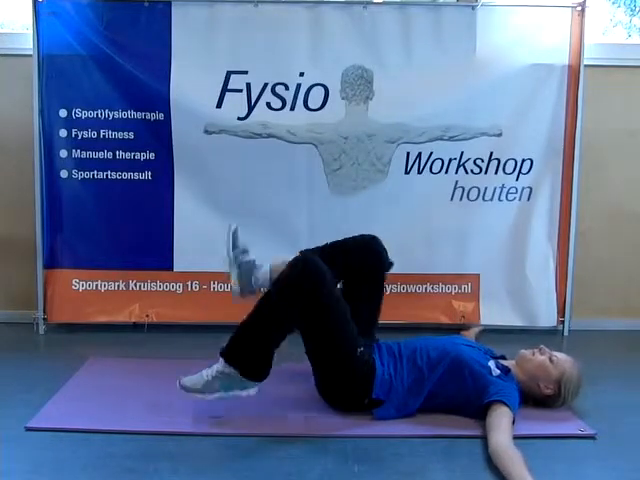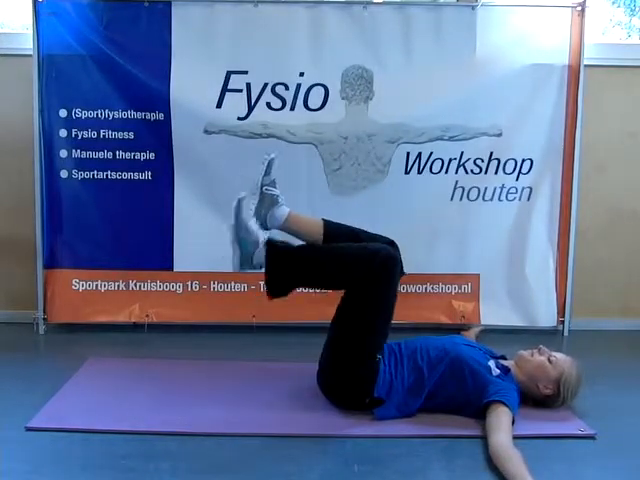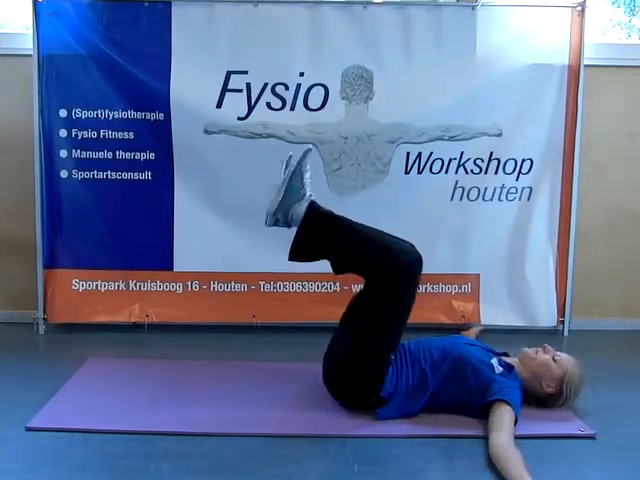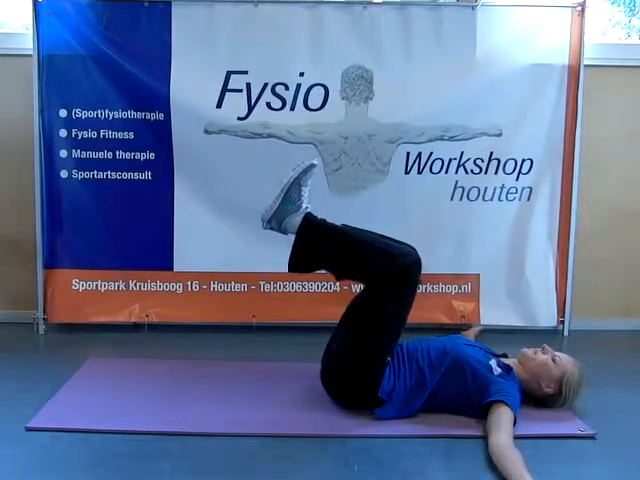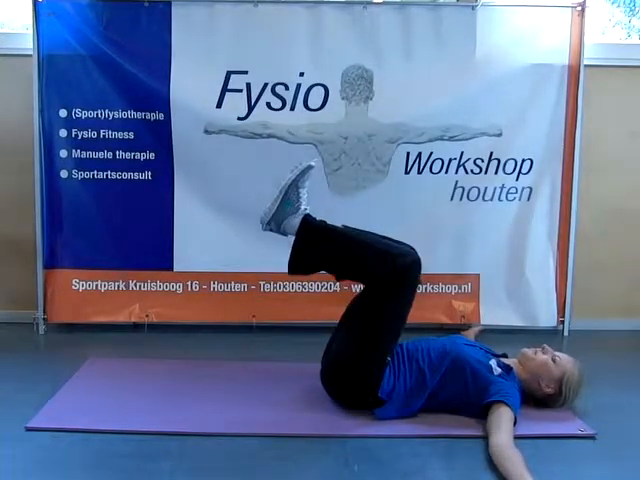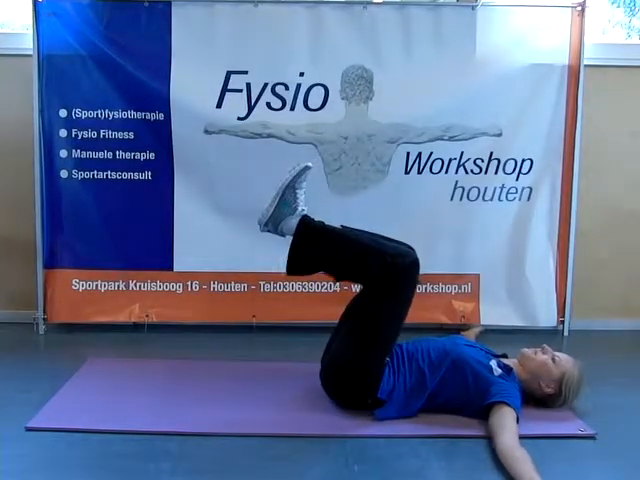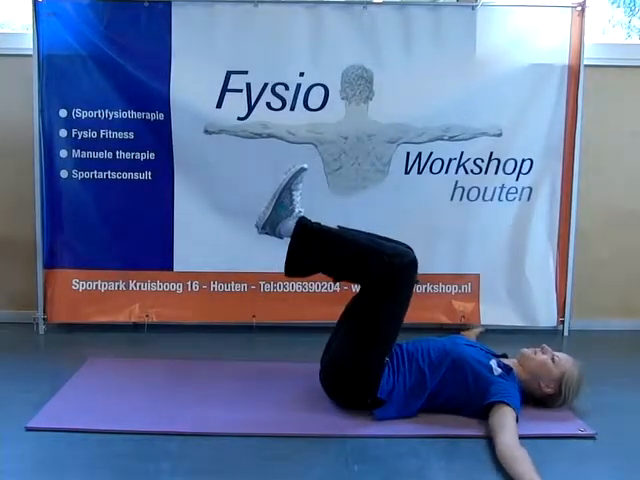
dt=0.3s
person 1, frame 1
left shoulder: (504, 389)
right shoulder: (493, 361)
left elbow: (500, 443)
right wrist: (468, 335)
left hip: (356, 383)
right hip: (370, 356)
left knee: (306, 273)
right knee: (367, 248)
left ankle: (239, 372)
right ankle: (259, 278)
person 1, frame 2
left shoulder: (504, 390)
right shoulder: (492, 361)
left elbow: (500, 443)
left hip: (355, 384)
right hip: (372, 368)
left knee: (380, 260)
right knee: (383, 251)
left ankle: (261, 252)
right ankle: (277, 215)
person 1, frame 3
left shoulder: (507, 388)
right shoulder: (496, 360)
left elbow: (500, 441)
left hip: (359, 381)
right hip: (354, 367)
left knee: (403, 263)
right knee: (399, 257)
left ankle: (302, 212)
right ankle: (300, 211)
person 1, frame 4
left shoulder: (505, 389)
right shoulder: (494, 361)
left elbow: (500, 442)
left hip: (358, 381)
right hip: (362, 368)
left knee: (403, 264)
right knee: (400, 260)
left ankle: (297, 221)
right ankle: (297, 219)
person 1, frame 5
left shoulder: (506, 389)
right shoulder: (494, 361)
left elbow: (501, 443)
left hip: (357, 381)
right hip: (381, 366)
left knee: (401, 264)
right knee: (400, 260)
left ankle: (297, 223)
right ankle: (297, 221)
person 1, frame 6
left shoulder: (506, 390)
right shoulder: (493, 362)
left elbow: (507, 443)
left hip: (355, 381)
right hip: (351, 369)
left knee: (401, 264)
right knee: (398, 259)
left ankle: (294, 225)
right ankle: (294, 222)
person 1, frame 7
left shoulder: (505, 389)
right shoulder: (492, 360)
left elbow: (507, 443)
left hip: (356, 381)
right hip: (357, 367)
left knee: (397, 264)
right knee: (397, 259)
left ankle: (293, 227)
right ankle: (292, 224)
person 2, frame 1
left shoulder: (323, 133)
right shoulder: (390, 132)
left elbow: (268, 129)
right elbow: (443, 132)
left wrist: (220, 127)
right wrist: (485, 131)
person 2, frame 2
left shoulder: (324, 133)
right shoulder: (390, 132)
left elbow: (267, 130)
right elbow: (444, 132)
left wrist: (219, 127)
right wrist: (486, 130)
person 2, frame 3
left shoulder: (324, 133)
right shoulder: (390, 132)
left elbow: (267, 130)
right elbow: (443, 132)
left wrist: (220, 127)
right wrist: (485, 130)
person 2, frame 4
left shoulder: (324, 133)
right shoulder: (390, 132)
left elbow: (268, 129)
right elbow: (443, 131)
left wrist: (221, 127)
right wrist: (485, 130)
person 2, frame 5
left shoulder: (324, 133)
right shoulder: (390, 132)
left elbow: (267, 129)
right elbow: (444, 131)
left wrist: (221, 127)
right wrist: (485, 131)
person 2, frame 6
left shoulder: (324, 133)
right shoulder: (389, 132)
left elbow: (268, 130)
right elbow: (443, 131)
left wrist: (221, 127)
right wrist: (485, 130)
person 2, frame 7
left shoulder: (324, 133)
right shoulder: (389, 133)
left elbow: (268, 129)
right elbow: (442, 132)
left wrist: (221, 128)
right wrist: (485, 131)
